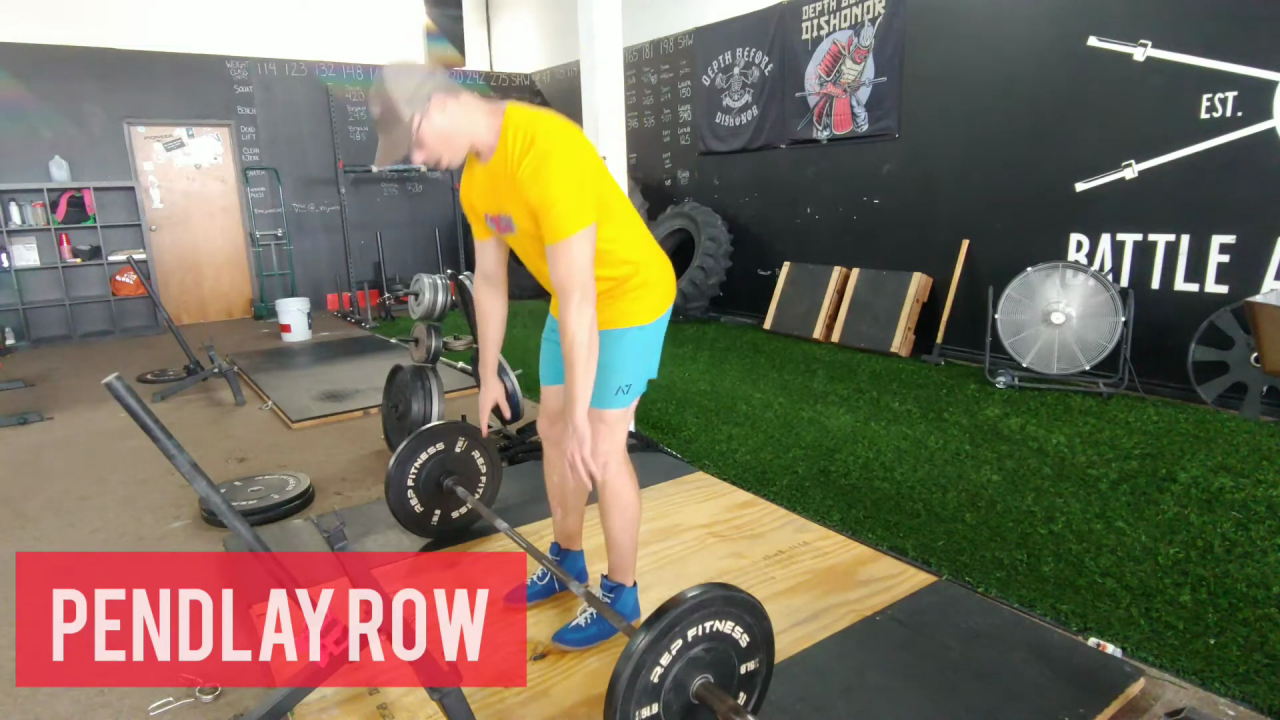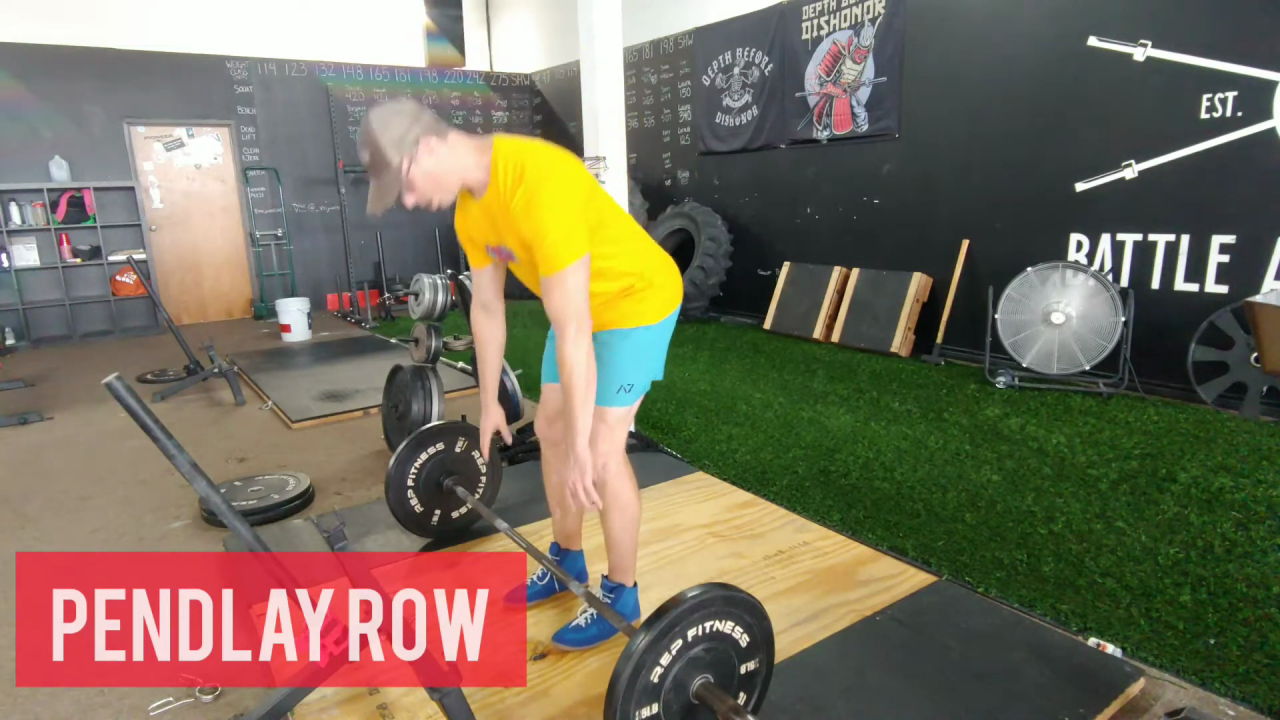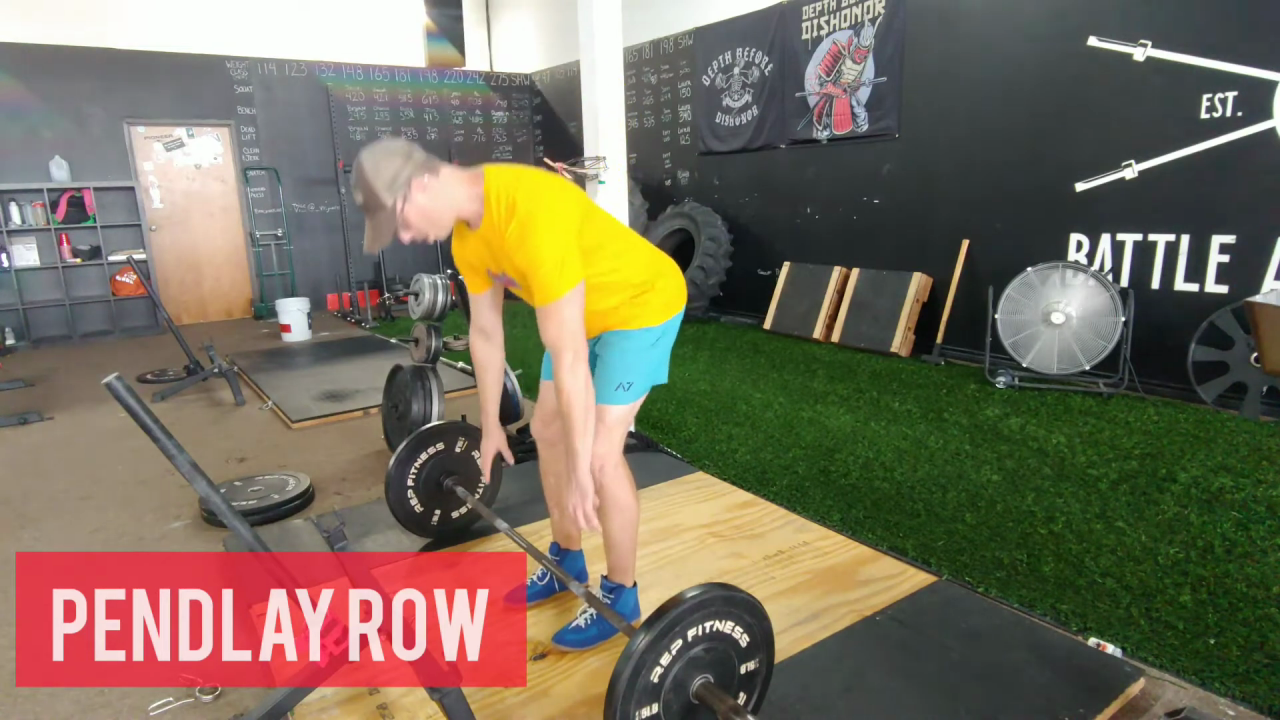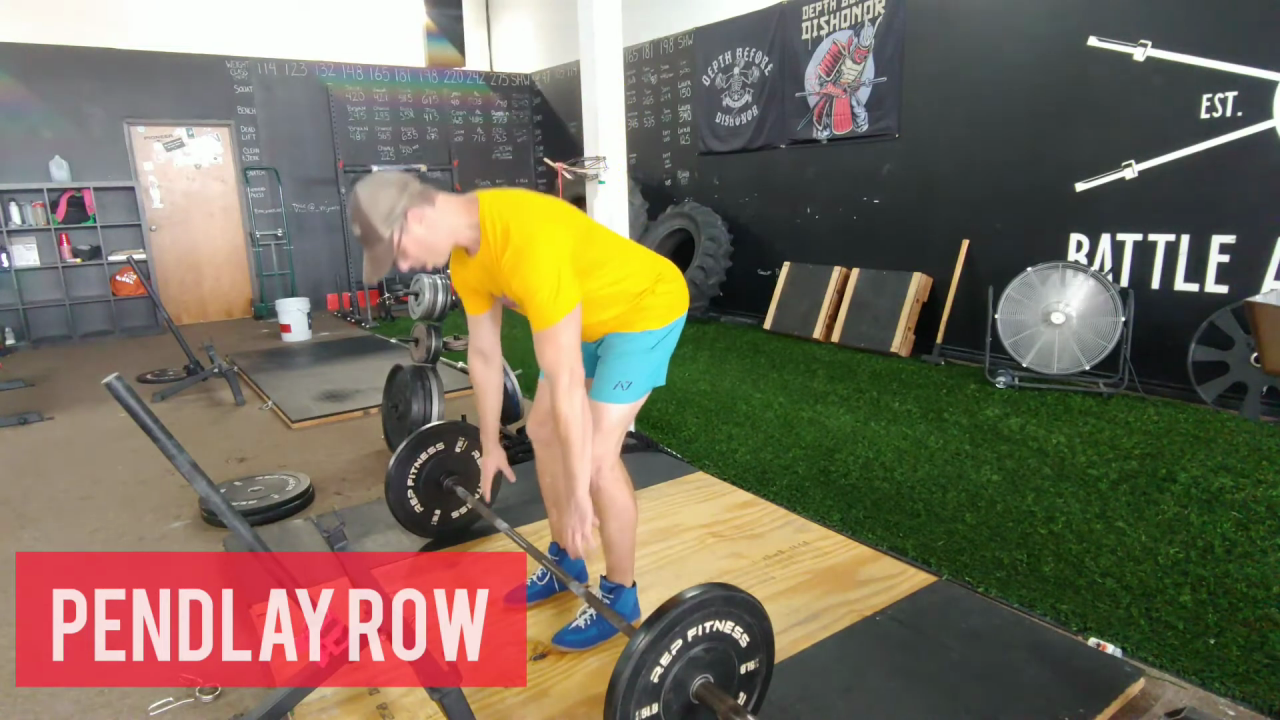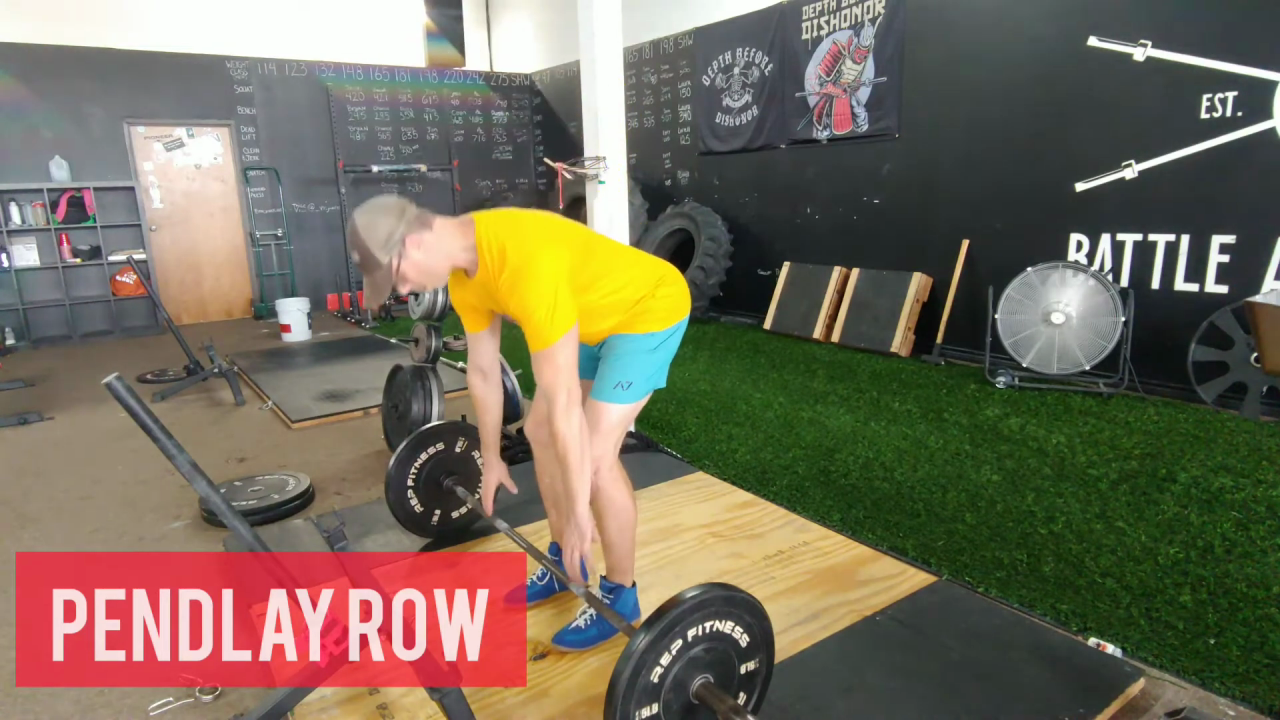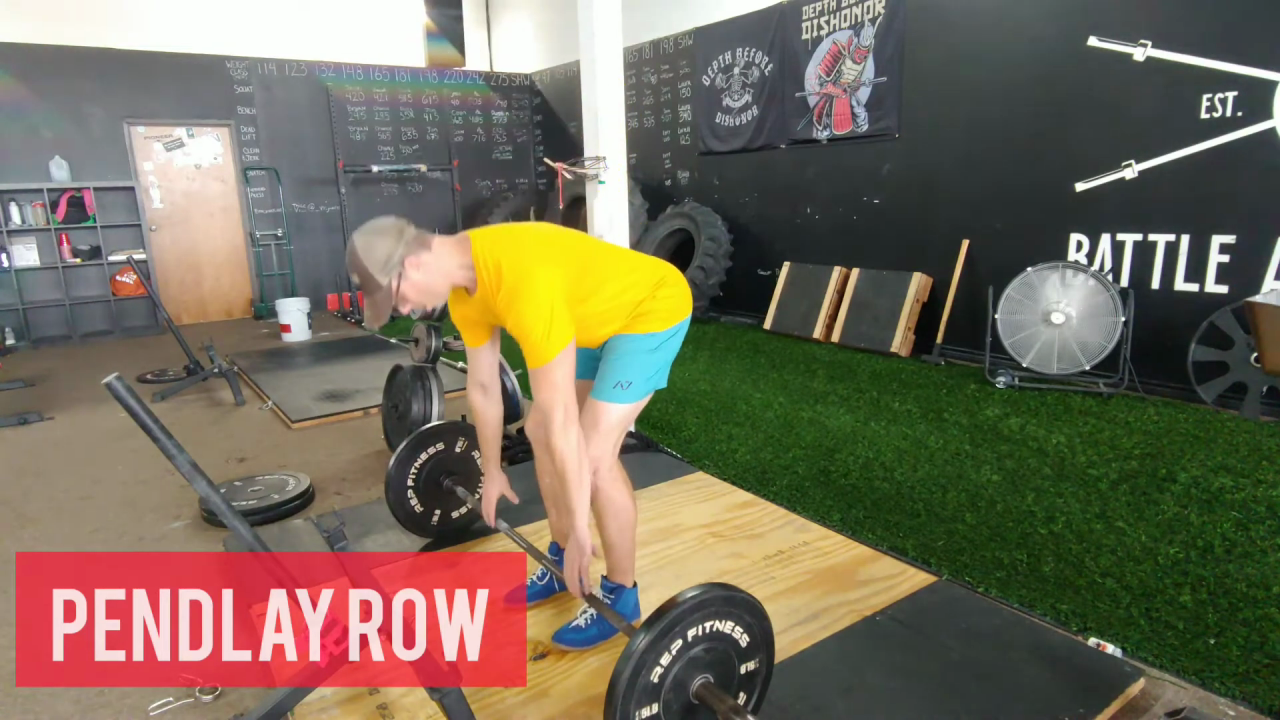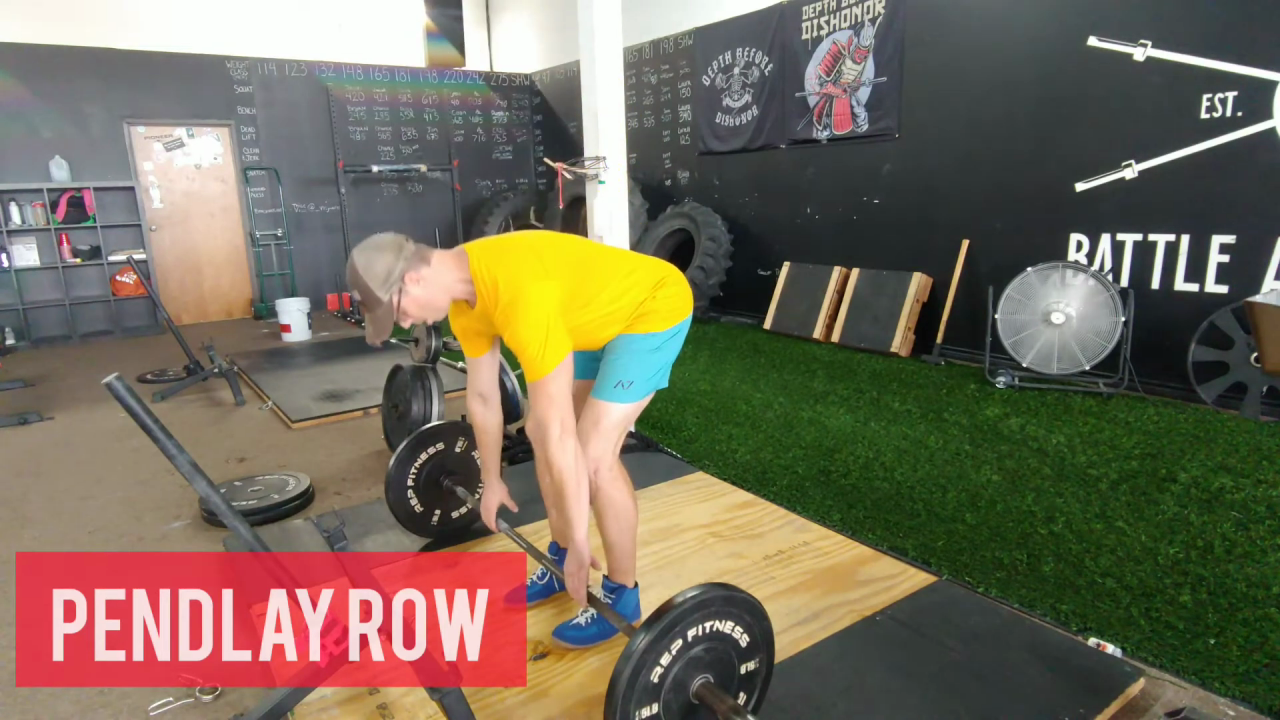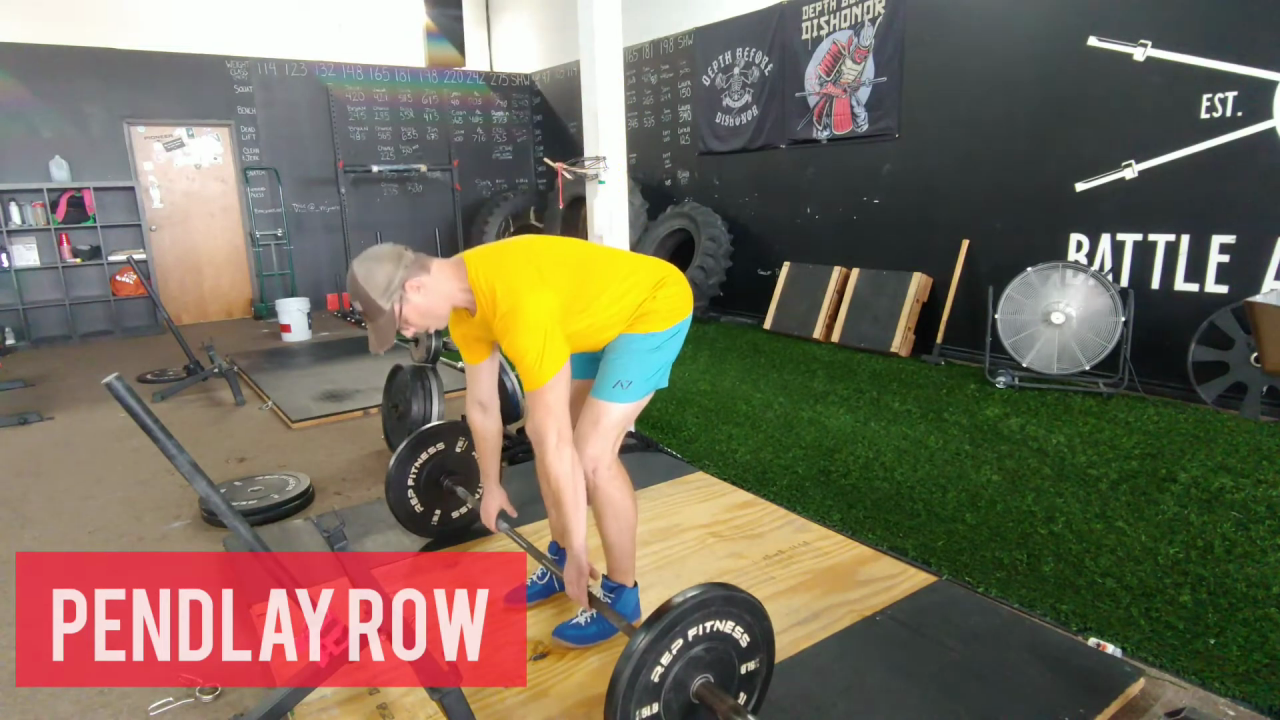
dt=0.1s
person 1, frame 1
left shoulder: (548, 155)
right shoulder: (475, 177)
left elbow: (578, 296)
right elbow: (489, 279)
left wrist: (580, 418)
right wrist: (487, 375)
left hip: (628, 297)
right hip: (577, 306)
left knee: (600, 449)
right knee: (551, 430)
left ankle: (621, 595)
right ankle: (567, 560)
person 1, frame 2
left shoulder: (539, 189)
right shoulder: (469, 206)
left elbow: (572, 330)
right elbow: (486, 306)
left wrist: (580, 448)
right wrist: (489, 400)
left hip: (637, 301)
right hip: (587, 307)
left knee: (601, 448)
right knee: (549, 428)
left ankle: (620, 596)
right ankle: (567, 562)
person 1, frame 3
left shoulder: (533, 220)
right shoulder: (465, 232)
left elbow: (568, 361)
right elbow: (485, 333)
left wrist: (579, 474)
right wrist: (490, 425)
left hip: (643, 302)
right hip: (589, 313)
left knee: (599, 451)
right knee: (546, 429)
left ankle: (620, 596)
right ankle: (566, 561)
person 1, frame 4
left shoulder: (528, 246)
right shoulder: (465, 256)
left elbow: (566, 383)
right elbow: (483, 354)
left wrist: (579, 497)
right wrist: (490, 442)
left hip: (647, 307)
right hip: (595, 309)
left knee: (595, 453)
right knee: (542, 429)
left ankle: (620, 597)
right ankle: (565, 564)
person 1, frame 5
left shoulder: (526, 266)
right shoulder: (463, 274)
left elbow: (564, 404)
right elbow: (483, 371)
left wrist: (578, 515)
right wrist: (491, 458)
left hip: (650, 308)
right hip: (597, 314)
left knee: (594, 454)
right knee: (539, 431)
left ankle: (620, 596)
right ankle: (563, 563)
person 1, frame 6
left shoulder: (523, 284)
right shoulder: (462, 286)
left elbow: (563, 421)
right elbow: (482, 386)
left wrist: (580, 532)
right wrist: (491, 471)
left hip: (653, 310)
right hip: (602, 311)
left knee: (593, 454)
right knee: (538, 431)
left ankle: (621, 596)
right ankle: (560, 563)
person 1, frame 7
left shoulder: (521, 297)
right shoulder: (462, 294)
left elbow: (561, 433)
right elbow: (482, 396)
left wrist: (578, 543)
right wrist: (491, 480)
left hip: (654, 308)
right hip: (601, 314)
left knee: (593, 454)
right knee: (537, 432)
left ankle: (621, 596)
right ankle: (559, 562)
person 1, frame 8
left shoulder: (518, 306)
right shoulder: (461, 299)
left elbow: (558, 444)
right elbow: (481, 404)
left wrist: (578, 555)
right wrist: (490, 487)
left hip: (654, 306)
right hip: (605, 310)
left knee: (593, 454)
right knee: (541, 429)
left ankle: (621, 595)
right ankle: (557, 561)
